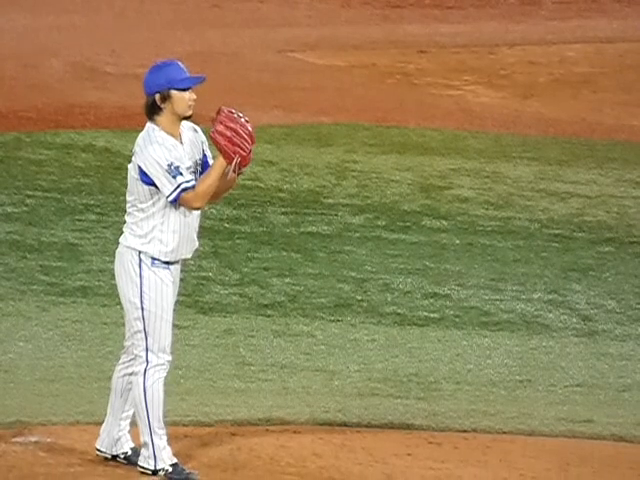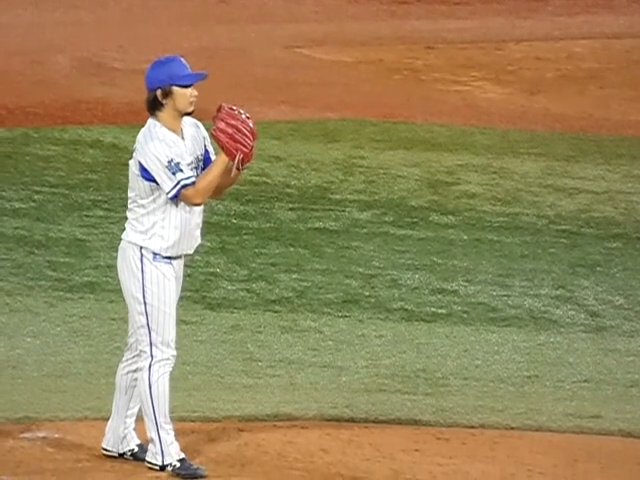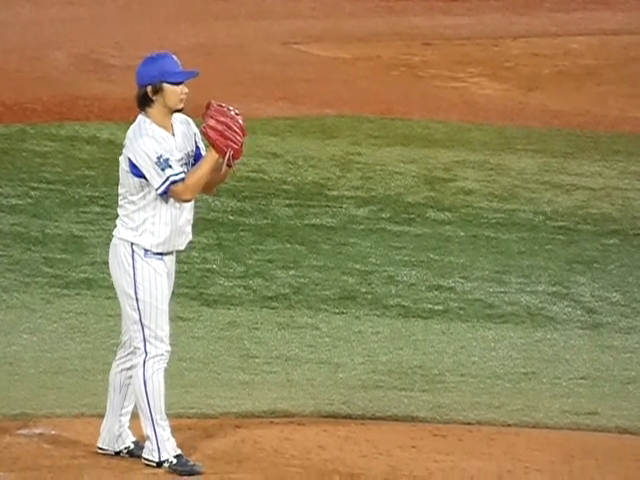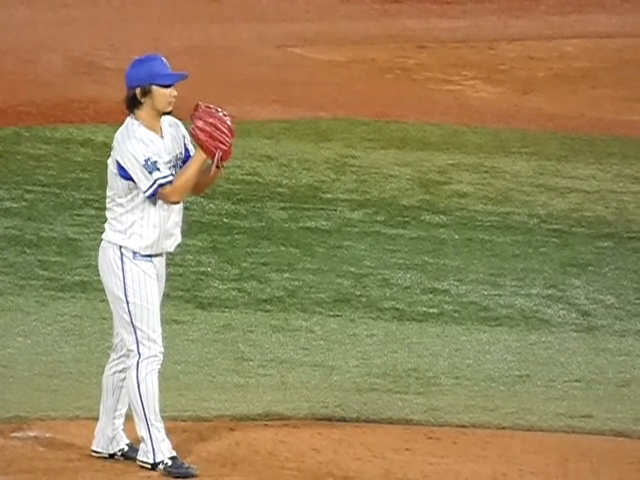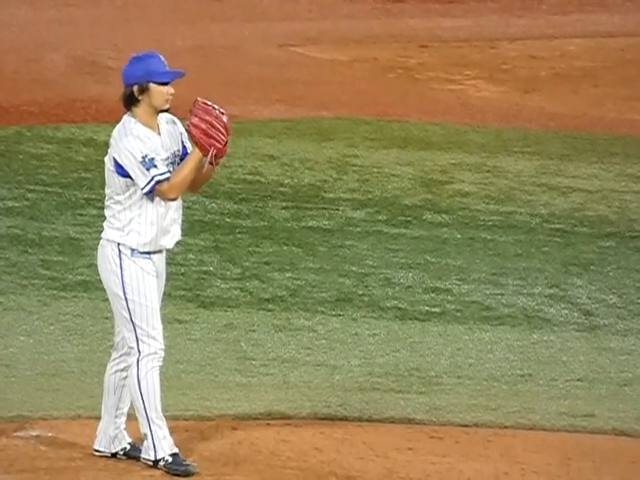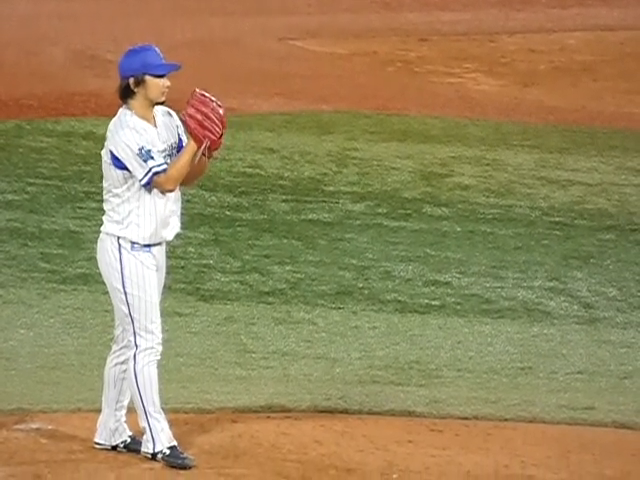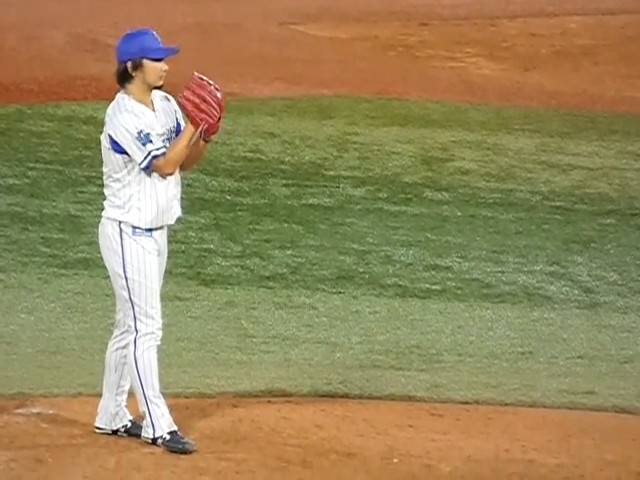
dt=0.7s
person 1, frame 1
left shoulder: (192, 134)
right shoulder: (152, 147)
left elbow: (213, 193)
right elbow: (194, 198)
left wrist: (235, 167)
right wrist: (225, 154)
left hip: (170, 262)
right hip: (145, 263)
left knee: (138, 354)
right knee: (153, 358)
left ankle: (114, 441)
person 1, frame 2
left shoulder: (194, 130)
right shoulder: (152, 143)
left elbow: (216, 188)
right elbow: (194, 195)
left wrist: (238, 161)
right wrist: (227, 151)
left hip: (171, 258)
right hip: (147, 258)
left knee: (141, 351)
right knee: (157, 353)
left ankle: (120, 438)
person 1, frame 3
left shoulder: (185, 126)
right shoulder: (142, 139)
left elbow: (208, 184)
right elbow: (184, 190)
left wrist: (228, 156)
right wrist: (216, 147)
left hip: (164, 254)
right hip: (139, 254)
left knee: (135, 347)
right knee: (153, 349)
left ankle: (115, 436)
person 1, frame 4
left shoulder: (173, 129)
right shoulder: (130, 142)
left elbow: (198, 186)
right elbow: (172, 193)
left wrist: (217, 159)
right wrist: (203, 149)
left hip: (153, 256)
right hip: (127, 257)
left knee: (127, 350)
right knee: (146, 351)
left ankle: (108, 439)
person 1, frame 5
left shoulder: (171, 127)
right shoulder: (128, 138)
left elbow: (193, 183)
right elbow: (169, 190)
left wrist: (213, 156)
right wrist: (201, 146)
left hip: (154, 253)
right hip: (127, 255)
left knee: (129, 348)
right knee: (147, 349)
left ankle: (110, 438)
person 1, frame 6
left shoulder: (167, 119)
right shoulder: (124, 131)
left elbow: (188, 175)
right elbow: (166, 181)
left wrist: (207, 147)
right wrist: (196, 139)
left hip: (153, 246)
right hip: (127, 248)
left knee: (130, 341)
right knee: (144, 342)
left ankle: (111, 431)
right ankle: (157, 439)
person 1, frame 7
left shoulder: (165, 104)
right shoulder: (122, 115)
left elbow: (187, 161)
right elbow: (165, 165)
left wrist: (206, 132)
right wrist: (194, 121)
left hip: (156, 231)
right hip: (128, 233)
left knee: (130, 325)
right knee: (146, 327)
left ankle: (112, 416)
right ankle: (158, 425)
